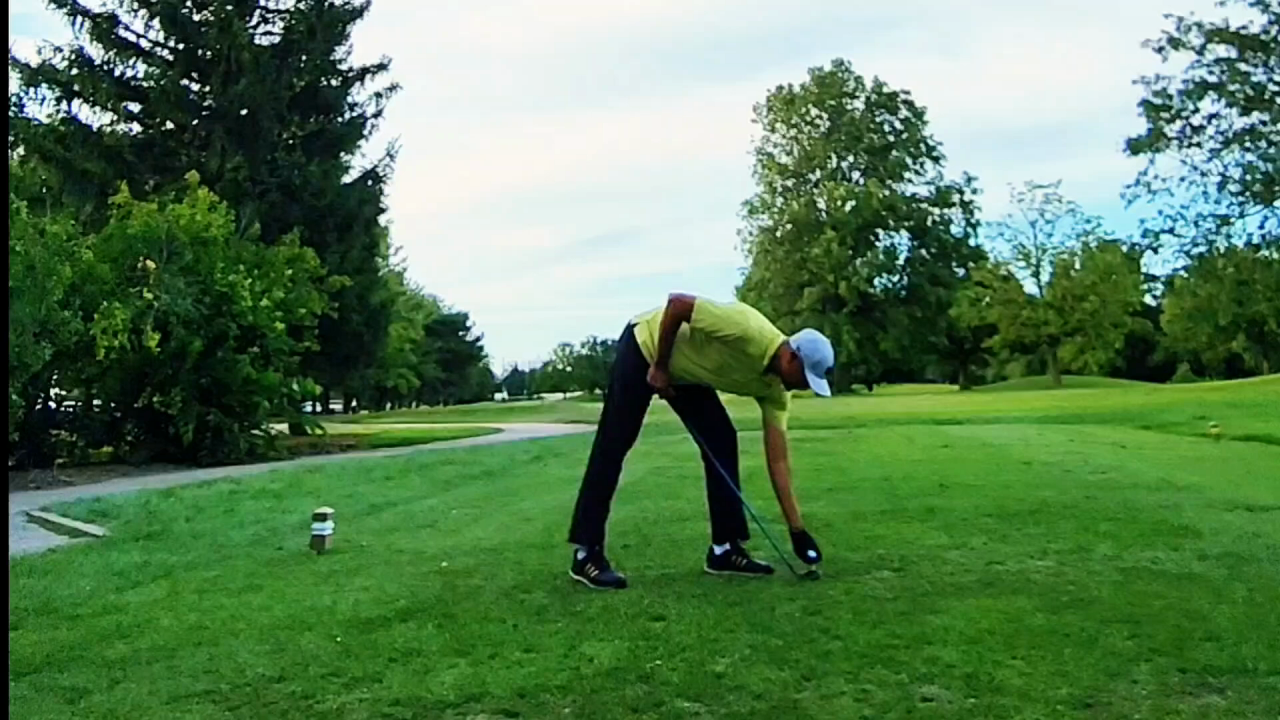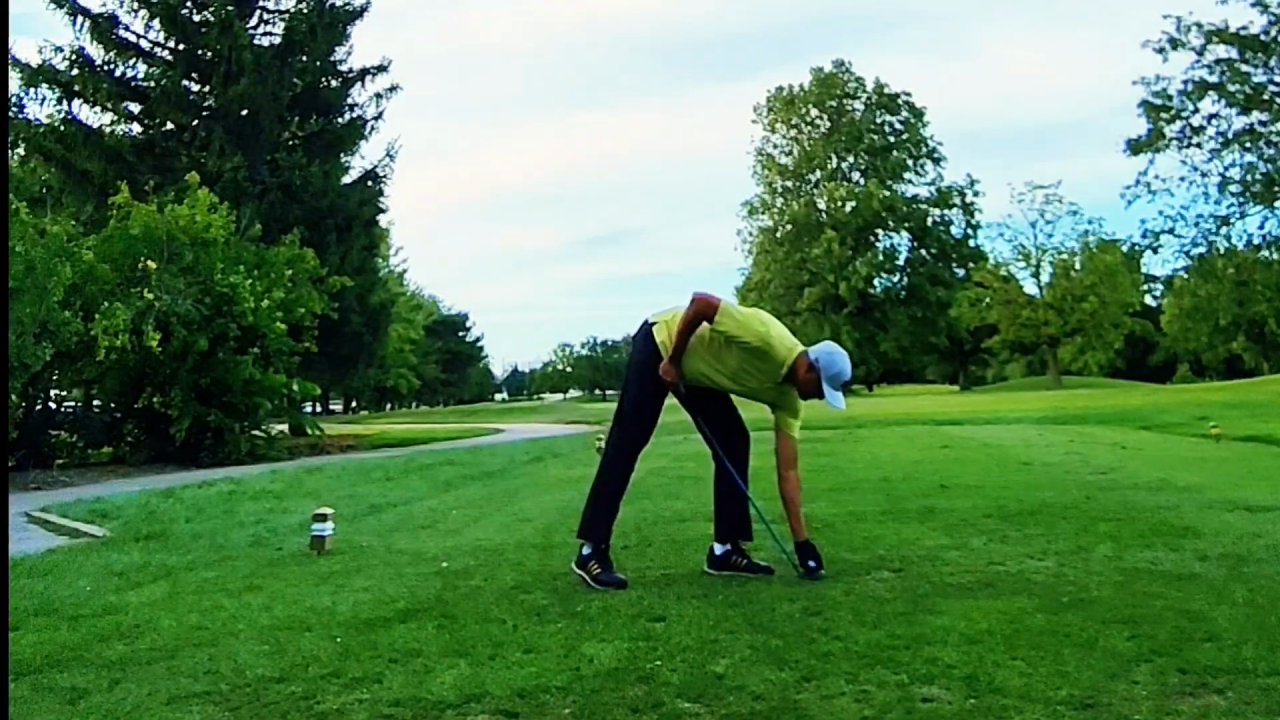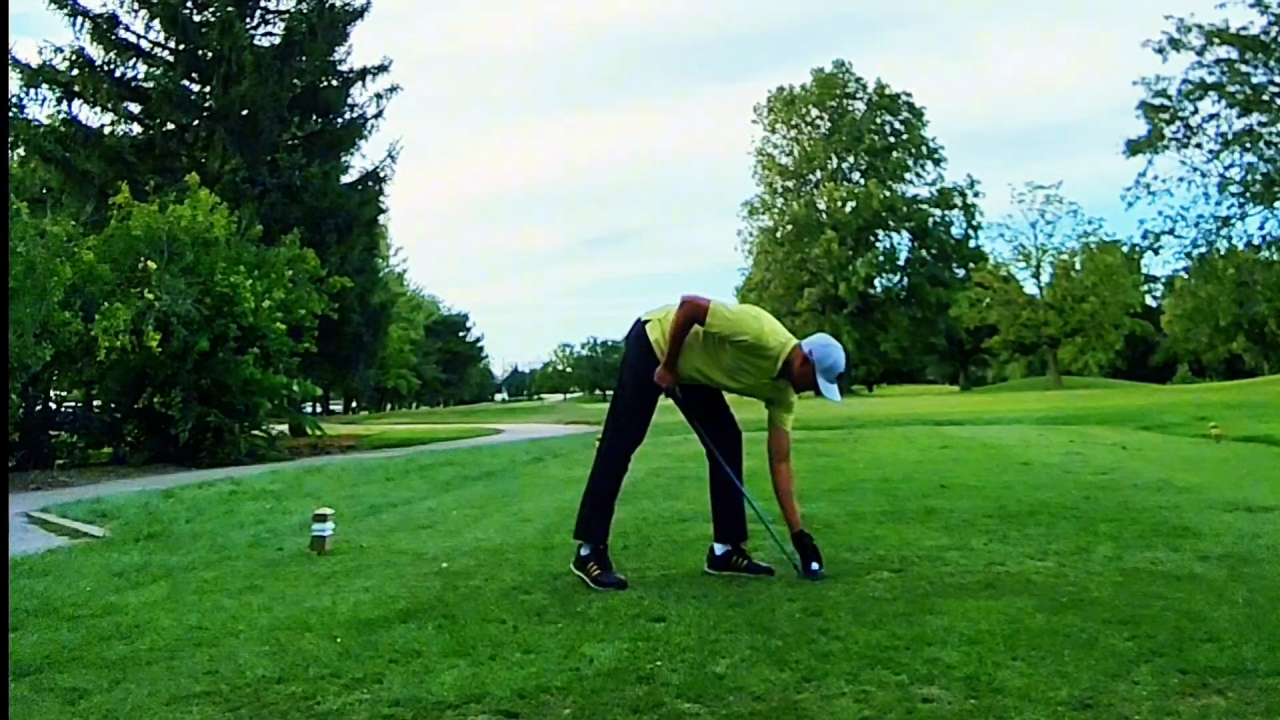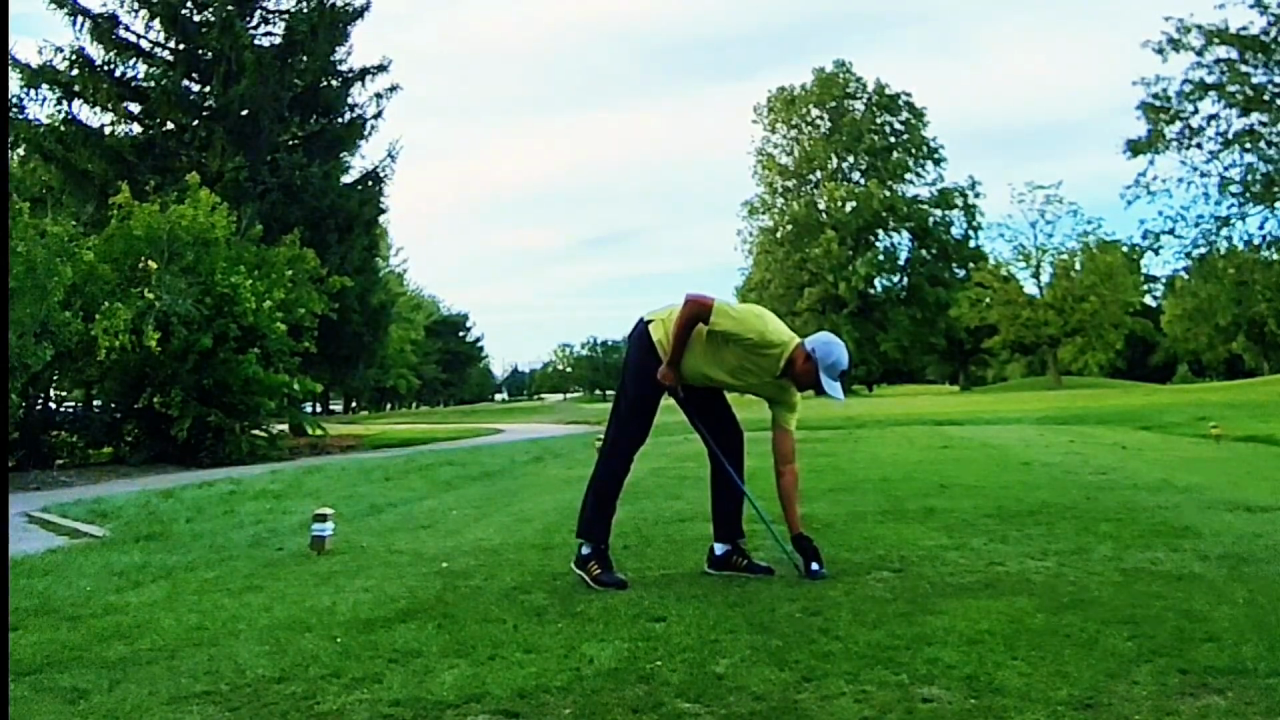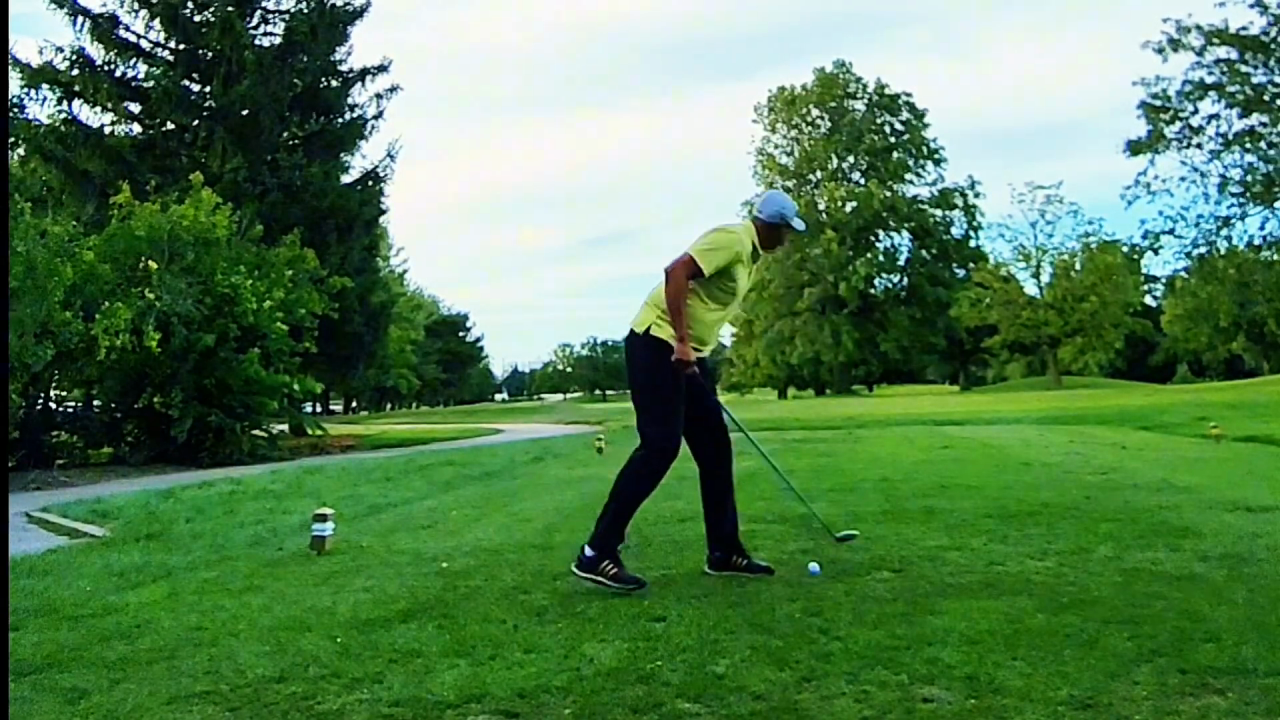
dt=1s
person 1, frame 1
left shoulder: (773, 387)
right shoulder: (748, 329)
left elbow: (778, 460)
right elbow: (676, 303)
left wrist: (797, 529)
right wrist: (660, 366)
left hip: (686, 370)
right hip: (645, 344)
left knee: (722, 442)
right knee: (613, 445)
left ankle: (725, 547)
right ankle: (587, 554)
person 1, frame 2
left shoulder: (786, 394)
right shoulder: (767, 338)
left elbow: (788, 471)
right elbow: (700, 302)
left wrist: (802, 540)
right wrist: (672, 361)
left hip: (697, 372)
right hip: (660, 344)
left knee: (734, 445)
right knee: (626, 445)
left ankle: (726, 548)
right ankle: (592, 552)
person 1, frame 3
left shoulder: (781, 390)
right shoulder: (761, 333)
left elbow: (780, 463)
right elbow: (688, 305)
left wrist: (798, 531)
right wrist: (668, 366)
left hip: (692, 369)
right hip: (655, 341)
left knee: (727, 443)
right knee: (620, 445)
left ankle: (726, 548)
right ankle: (590, 551)
person 1, frame 4
left shoulder: (785, 390)
right shoulder: (763, 331)
left elbow: (785, 465)
right elbow: (692, 303)
left wrist: (797, 533)
right wrist: (671, 365)
left hip: (695, 371)
right hip: (657, 340)
left knee: (729, 443)
right knee: (623, 445)
left ankle: (725, 548)
right ankle: (591, 550)
person 1, frame 5
left shoulder: (748, 254)
right shoulder: (732, 238)
right elbow: (676, 272)
right wrist: (681, 341)
left hip: (682, 351)
right hip: (657, 343)
left knee: (716, 448)
right knee: (659, 448)
left ankle: (724, 551)
right ankle: (597, 552)
